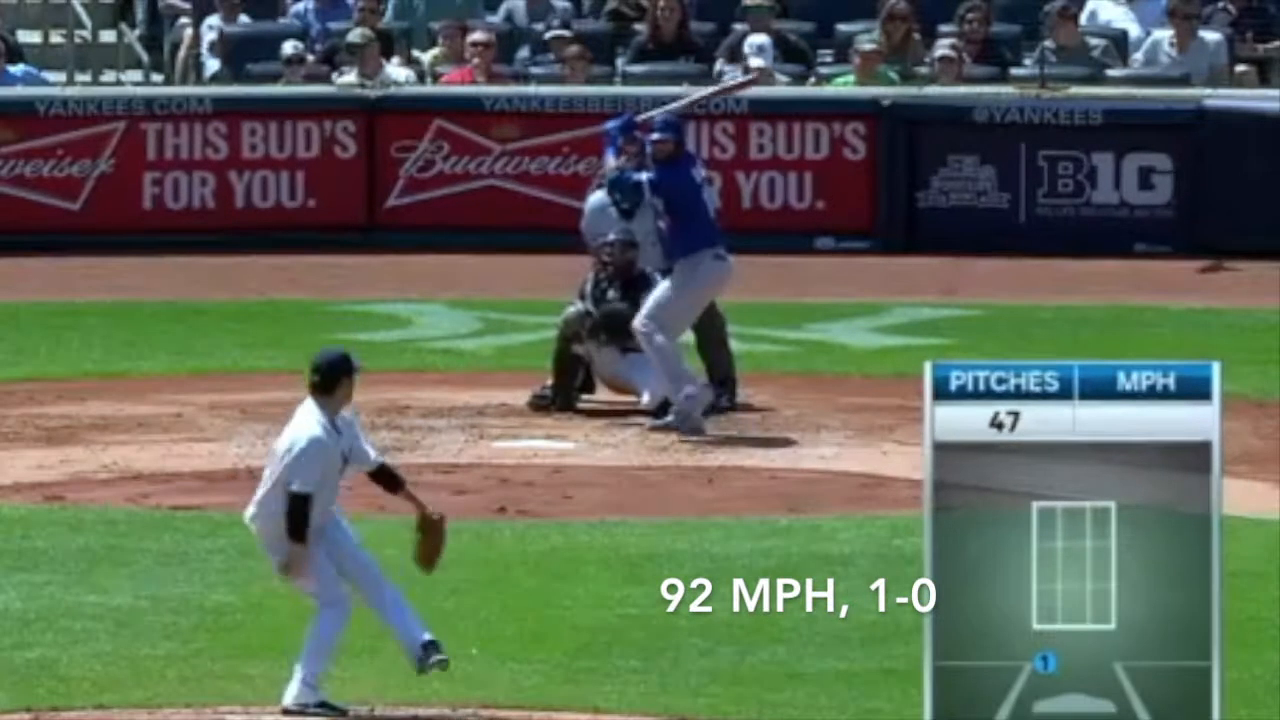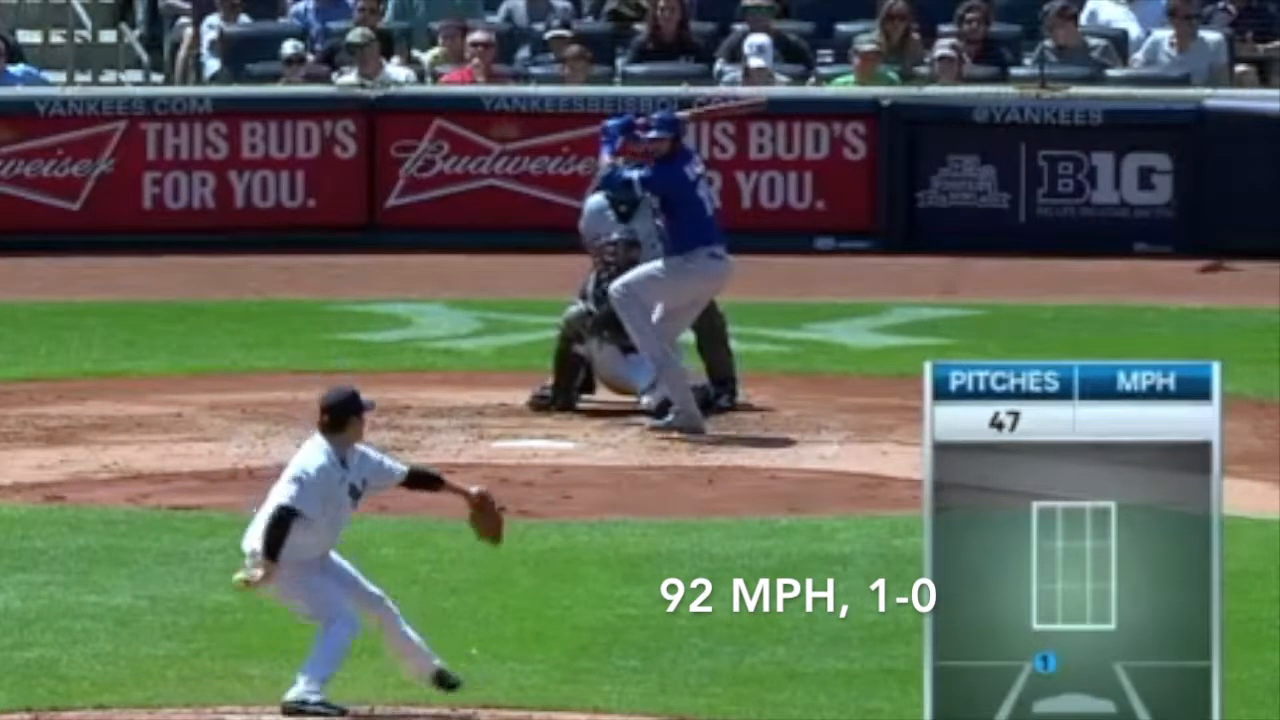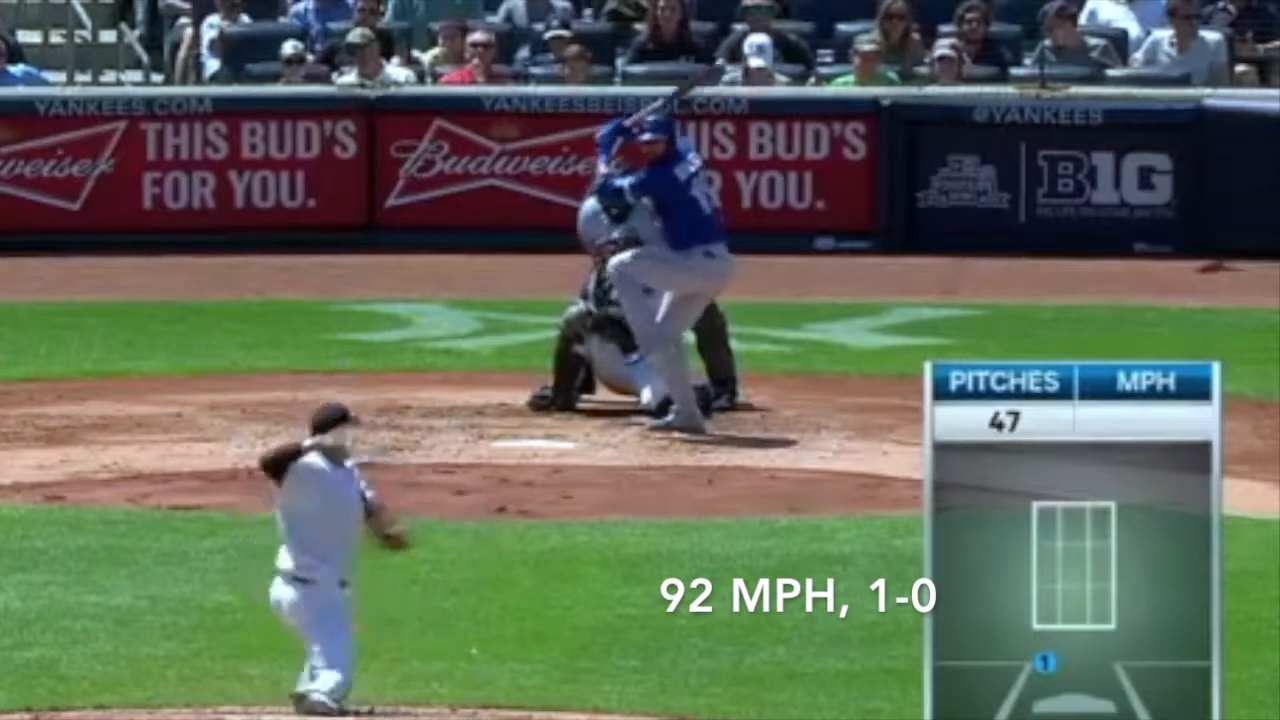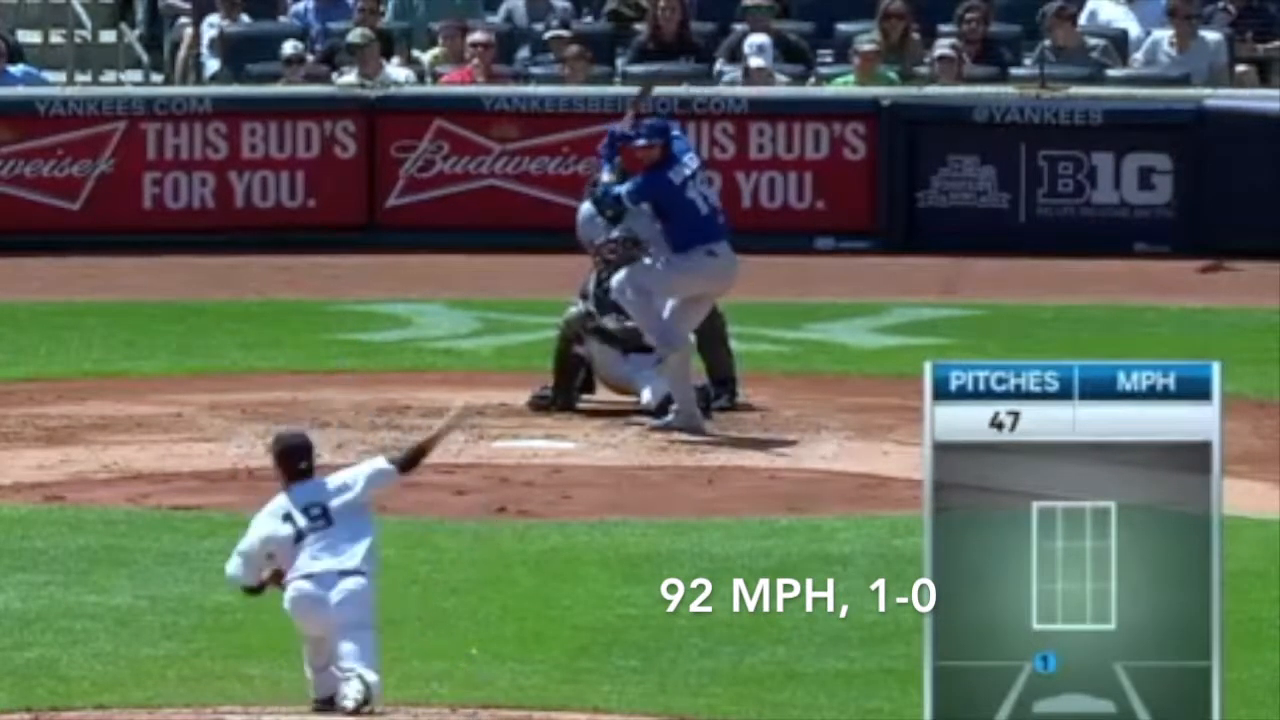
dt=0.2s
person 1, frame 1
left shoulder: (341, 423)
right shoulder: (312, 435)
left elbow: (374, 466)
right elbow: (299, 498)
left wrist: (418, 502)
right wrist: (298, 551)
left hip: (319, 518)
right hip: (281, 529)
left knee: (369, 577)
right knee: (336, 604)
left ankle: (421, 646)
person 1, frame 2
left shoulder: (359, 459)
right shoulder: (316, 466)
left elbow: (408, 476)
right elbow: (283, 515)
left wrist: (463, 490)
right wrist: (266, 567)
left hip: (313, 556)
right hip: (281, 560)
left knee: (377, 604)
right knee: (345, 621)
left ankle: (426, 667)
person 1, frame 3
right shoulder: (309, 468)
right elbow: (271, 462)
left wrist: (384, 524)
right wrist: (314, 444)
left hip: (297, 589)
right hip: (307, 591)
left ankle: (316, 685)
person 1, frame 4
left shoulder: (267, 519)
right shoulder: (346, 484)
left elbow: (245, 581)
right elbow: (403, 462)
left wrist: (273, 576)
right wrist: (441, 431)
left hip: (302, 597)
right hip: (353, 590)
left knee: (318, 628)
left ankle: (325, 693)
right ankle: (357, 683)
person 2, frame 1
left shoulder: (674, 173)
right shoulder: (682, 163)
left elbow: (619, 182)
left hip: (703, 265)
right hip: (700, 265)
left knee: (646, 326)
right knee: (660, 332)
left ankle: (692, 393)
right ankle: (685, 413)
person 2, frame 2
left shoulder: (667, 172)
right shoulder: (686, 158)
left elbow: (611, 180)
left hip: (701, 263)
right hip: (710, 263)
left knee: (622, 291)
right knee: (660, 333)
left ankle: (662, 369)
right ankle: (686, 414)
person 2, frame 3
left shoulder: (656, 175)
right shoulder: (687, 152)
left elbow: (605, 190)
right elbow: (665, 131)
left wrist: (604, 150)
right wrist: (628, 130)
left hip: (699, 261)
right hip: (715, 262)
left knee: (619, 267)
right knee: (666, 332)
left ankle: (651, 344)
right ankle: (687, 414)
person 2, frame 4
left shoulder: (653, 180)
right shoulder: (685, 152)
left elbow: (606, 198)
right elbow: (670, 130)
left wrist: (608, 160)
right wrist: (629, 134)
left hip: (702, 262)
right hip: (721, 262)
left knee: (624, 282)
right knee: (671, 332)
left ankle: (668, 343)
right ankle: (686, 413)
person 3, frame 1
left shoulder: (649, 284)
right shoulder: (595, 281)
left hip: (643, 358)
right hip: (610, 362)
left knee: (657, 402)
right knee: (573, 317)
right ankle: (560, 392)
person 3, frame 2
left shoulder: (650, 285)
right shoulder: (596, 280)
left elbow: (660, 336)
left hip: (646, 361)
right hip: (609, 362)
left knee: (659, 402)
right knee: (575, 317)
left ankle: (704, 393)
right ankle: (561, 391)
person 3, frame 3
right shoulder: (597, 280)
left hip: (647, 360)
right hip: (612, 365)
left knee: (660, 401)
right knee: (576, 318)
left ankle: (705, 394)
right ankle: (562, 392)
person 3, frame 4
left shoulder: (652, 283)
right shoulder: (597, 280)
left elbow: (665, 334)
left wrist: (631, 329)
left hip: (648, 360)
right hip: (613, 361)
left knee: (661, 400)
right knee: (576, 319)
left ankle: (700, 394)
right ankle: (563, 391)
